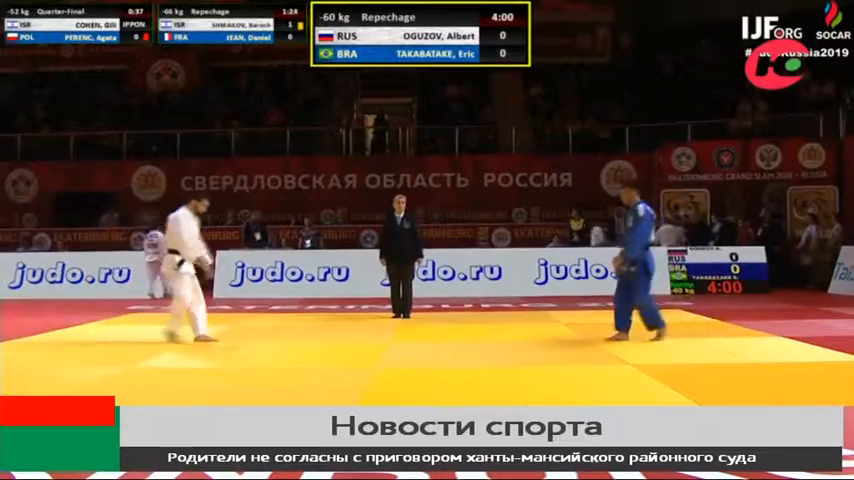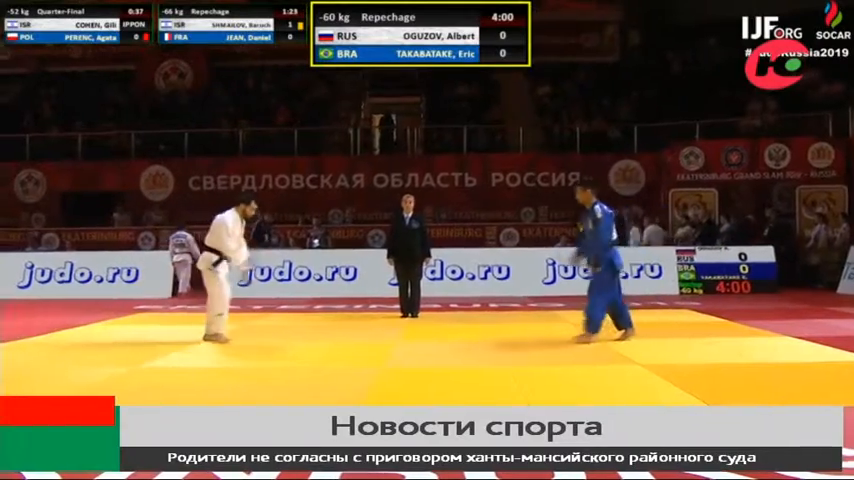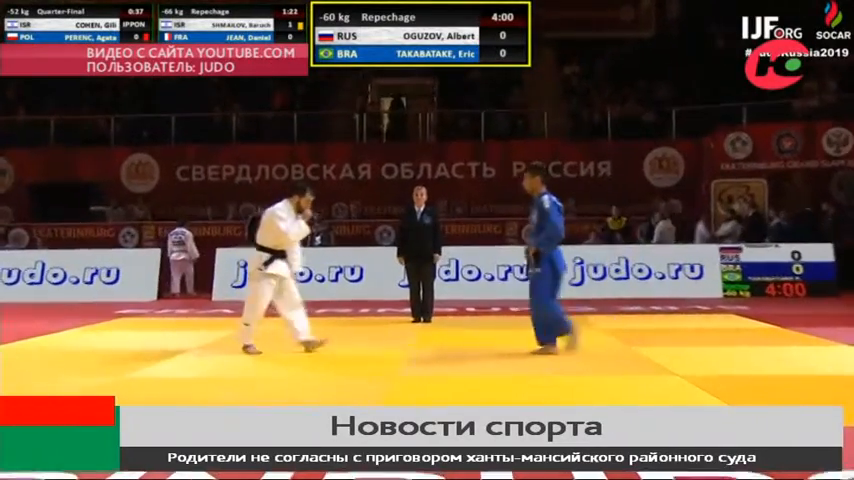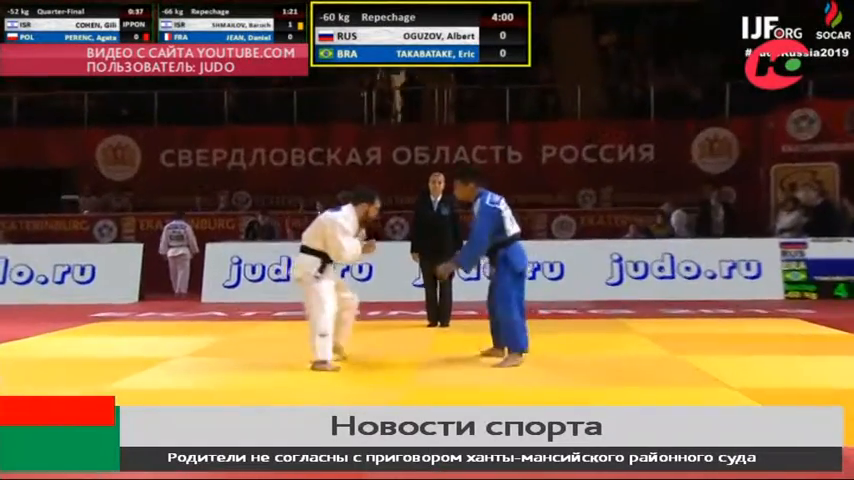
dt=0.7s
person 1, frame 1
left shoulder: (642, 211)
right shoulder: (633, 211)
left elbow: (639, 237)
left wrist: (623, 256)
right wrist: (623, 258)
left hip: (640, 261)
right hip: (631, 261)
left knee: (641, 298)
right knee: (622, 296)
left ankle: (660, 327)
right ankle: (623, 332)
person 1, frame 2
left shoulder: (600, 212)
right shoulder: (590, 211)
left elbow: (601, 240)
right elbow: (587, 237)
left wrist: (584, 255)
right wrist: (579, 254)
left hip: (605, 258)
right hip: (601, 258)
left knee: (597, 295)
right knee: (612, 295)
left ankle: (591, 332)
right ankle: (628, 328)
person 1, frame 3
left shoulder: (548, 203)
right shoulder: (539, 202)
left elbow: (556, 231)
left wrist: (537, 245)
right wrist: (534, 246)
left hip: (548, 259)
right hip: (540, 259)
left knee: (544, 302)
right knee: (538, 304)
left ankle: (568, 333)
right ankle: (548, 343)
person 1, frame 4
left shoulder: (484, 206)
right shoulder: (490, 199)
left elbow: (478, 242)
left wrist: (453, 264)
left hip: (507, 258)
right hip: (508, 255)
left knee: (507, 305)
right knee: (496, 303)
left ankle: (515, 353)
right ankle: (499, 346)
person 2, frame 1
left shoulder: (193, 219)
right shoulder: (178, 217)
left elbow: (197, 242)
right elbow: (182, 240)
left wrist: (207, 262)
right wrist: (197, 258)
left hip: (186, 263)
right hip: (177, 263)
left knee: (197, 299)
right knee: (184, 297)
person 2, frame 2
left shoulder: (240, 221)
right shoulder: (225, 219)
left elbow: (239, 244)
right elbow: (227, 246)
left wrist: (244, 264)
right wrist: (242, 261)
left hip: (220, 262)
right hip: (212, 262)
left knee: (216, 298)
right knee: (222, 296)
person 2, frame 3
left shoulder: (293, 214)
right shoulder: (276, 212)
left elbow: (293, 243)
right elbow: (288, 237)
left wrist: (294, 269)
right wrist: (303, 221)
left hip: (280, 263)
right hip: (265, 263)
left knee: (293, 302)
right knee: (256, 304)
left ankle: (306, 339)
right ankle: (247, 343)
person 2, frame 4
left shoulder: (350, 218)
right shoulder: (339, 220)
left elbow: (340, 251)
right elbow: (341, 254)
left wrist: (360, 247)
right wrist: (358, 243)
left hip: (321, 267)
right hip: (311, 266)
left knee: (348, 301)
right knee: (324, 309)
left ankle: (335, 344)
right ankle: (321, 359)
person 3, frame 1
left shoulder: (410, 220)
right shoulder: (388, 220)
left elbow: (416, 238)
right elbow: (383, 239)
left wrist: (419, 255)
right wrist: (382, 255)
left hip: (407, 257)
right hip: (392, 257)
left knee: (407, 285)
right knee: (394, 285)
left ankle: (406, 311)
right ankle: (397, 311)
person 3, frame 2
left shoulder: (419, 219)
right shoulder: (396, 220)
left elbow: (425, 237)
right elbow: (391, 238)
left wrist: (427, 255)
right wrist: (390, 255)
left hip: (415, 257)
right hip: (400, 257)
left knee: (415, 284)
right knee: (402, 285)
left ankle: (414, 311)
right ankle: (405, 311)
person 3, frame 3
left shoulder: (431, 213)
right shoulder: (407, 214)
left elbow: (437, 234)
right elbow: (401, 235)
left wrist: (437, 251)
right wrist: (400, 253)
left hip: (428, 256)
right hip: (411, 256)
left knee: (428, 286)
right knee: (414, 286)
left ankle: (427, 315)
right ankle: (416, 315)
person 3, frame 4
left shoulder: (450, 204)
right shoulder: (421, 204)
left elbow: (457, 227)
right elbow: (416, 228)
left wrist: (458, 247)
right wrist: (414, 249)
left hip: (446, 252)
right hip: (427, 252)
left knee: (445, 286)
right knee: (429, 286)
left ankle: (444, 319)
right ankle: (433, 319)
